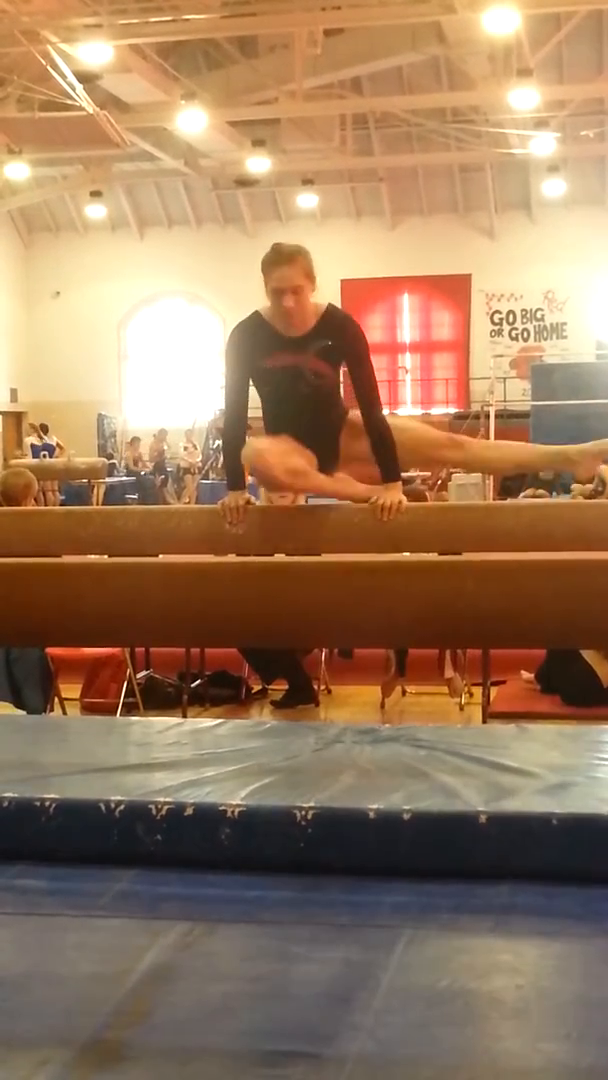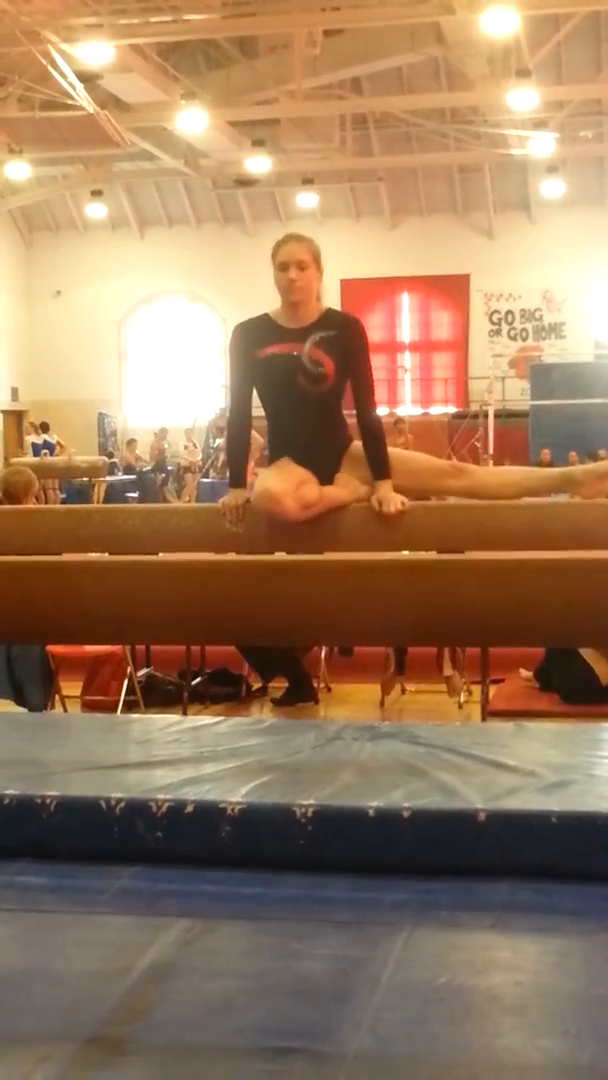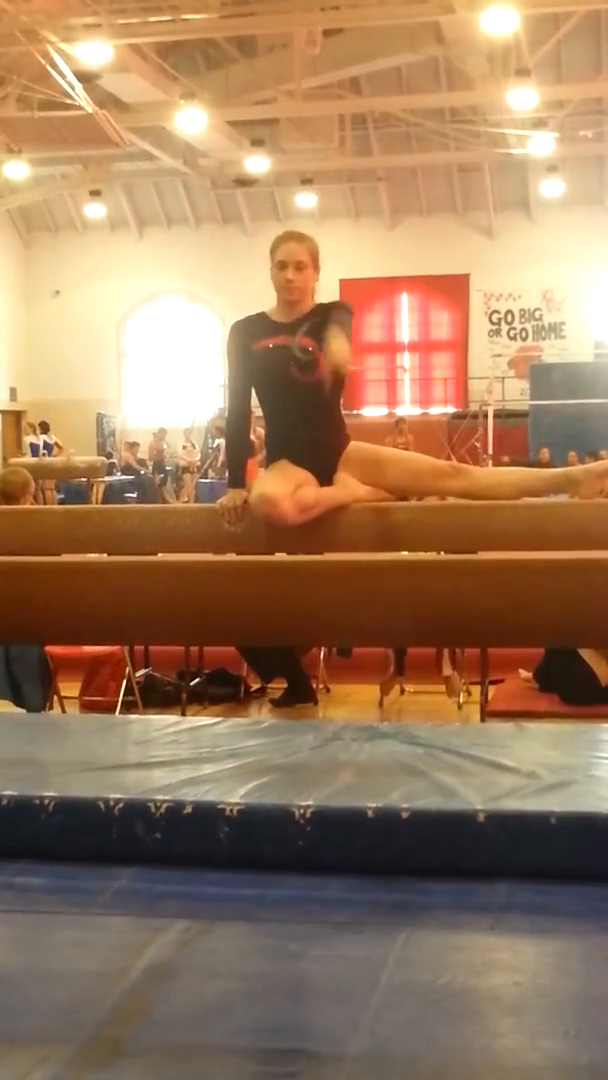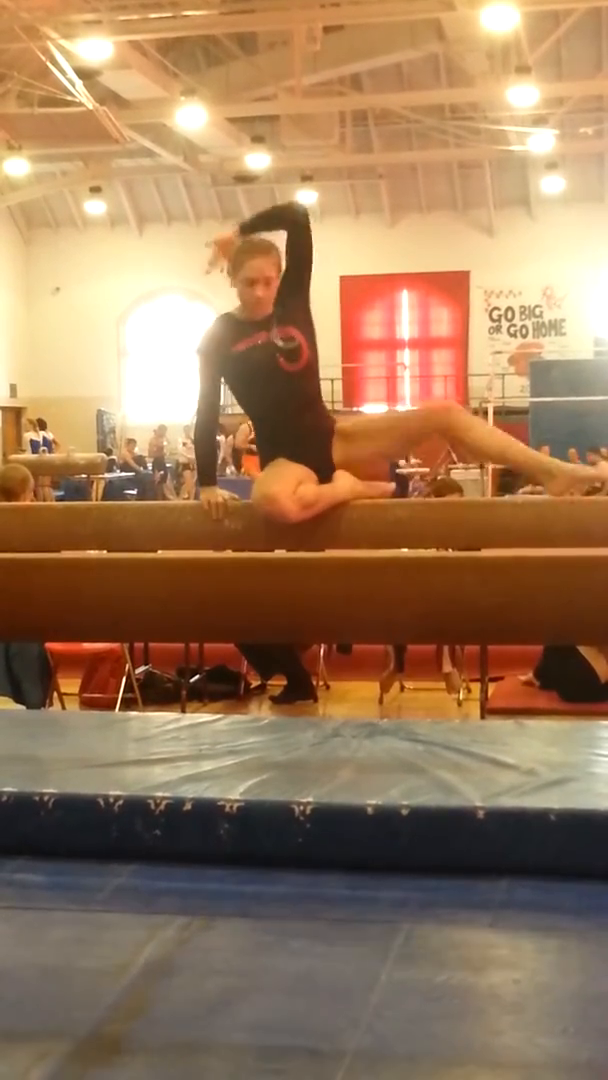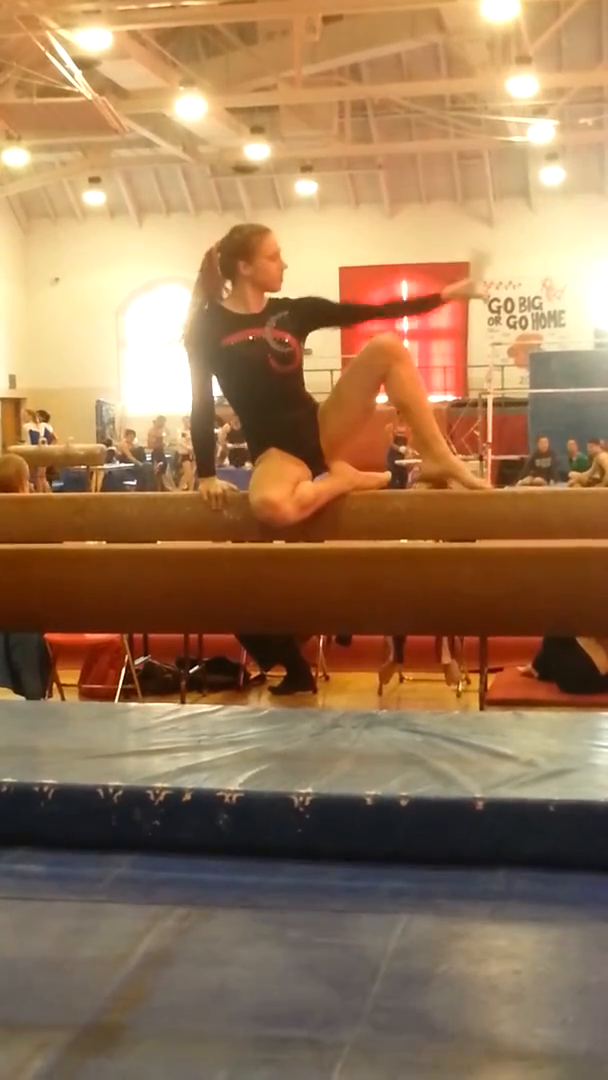
dt=0.5s
person 1, frame 1
left shoulder: (340, 326)
right shoulder: (247, 336)
left elbow: (371, 406)
right elbow: (234, 415)
left wrist: (392, 481)
right wrist: (235, 489)
left hip: (340, 430)
right hip: (291, 442)
left knee: (448, 445)
right knee: (256, 458)
left ankle: (570, 456)
right ankle: (361, 491)
person 1, frame 2
left shoulder: (345, 328)
right shoulder: (248, 335)
left elbow: (366, 410)
right elbow: (238, 413)
left wrist: (385, 482)
right wrist: (236, 485)
left hip: (343, 452)
right hip: (291, 461)
left knee: (454, 474)
right knee: (273, 499)
left ankle: (574, 478)
right ankle: (356, 491)
person 1, frame 3
left shoulder: (330, 315)
right shoulder: (245, 332)
left elbow: (342, 322)
right elbow: (237, 410)
left wrist: (338, 335)
right wrist: (235, 484)
left hip: (339, 450)
right hip: (288, 460)
left knee: (450, 474)
right knee: (270, 502)
left ankle: (572, 477)
right ankle: (354, 491)
person 1, frame 4
left shoulder: (292, 304)
right shoulder: (218, 339)
left elbow: (296, 216)
right elbow: (207, 414)
left wrist: (238, 233)
right wrist: (209, 484)
left hip: (331, 440)
right hip: (284, 459)
left knee: (441, 413)
right knee: (273, 501)
left ankle: (555, 474)
right ankle: (349, 488)
person 1, frame 5
left shoulder: (293, 311)
right shoulder: (208, 327)
left elbow: (371, 313)
right elbow: (201, 403)
left wrist: (444, 295)
right wrist: (206, 475)
left hip: (321, 429)
right hip: (275, 450)
left knee: (387, 345)
right knee: (271, 506)
left ankle: (439, 458)
right ankle: (346, 479)
